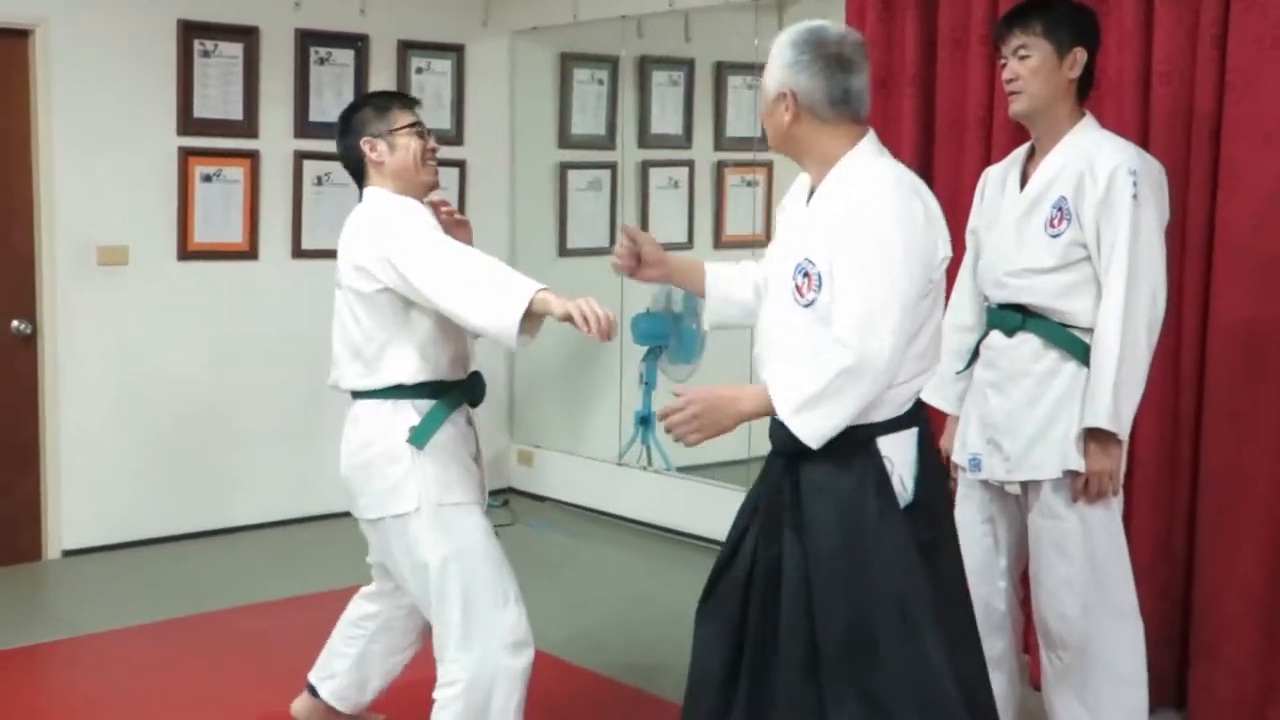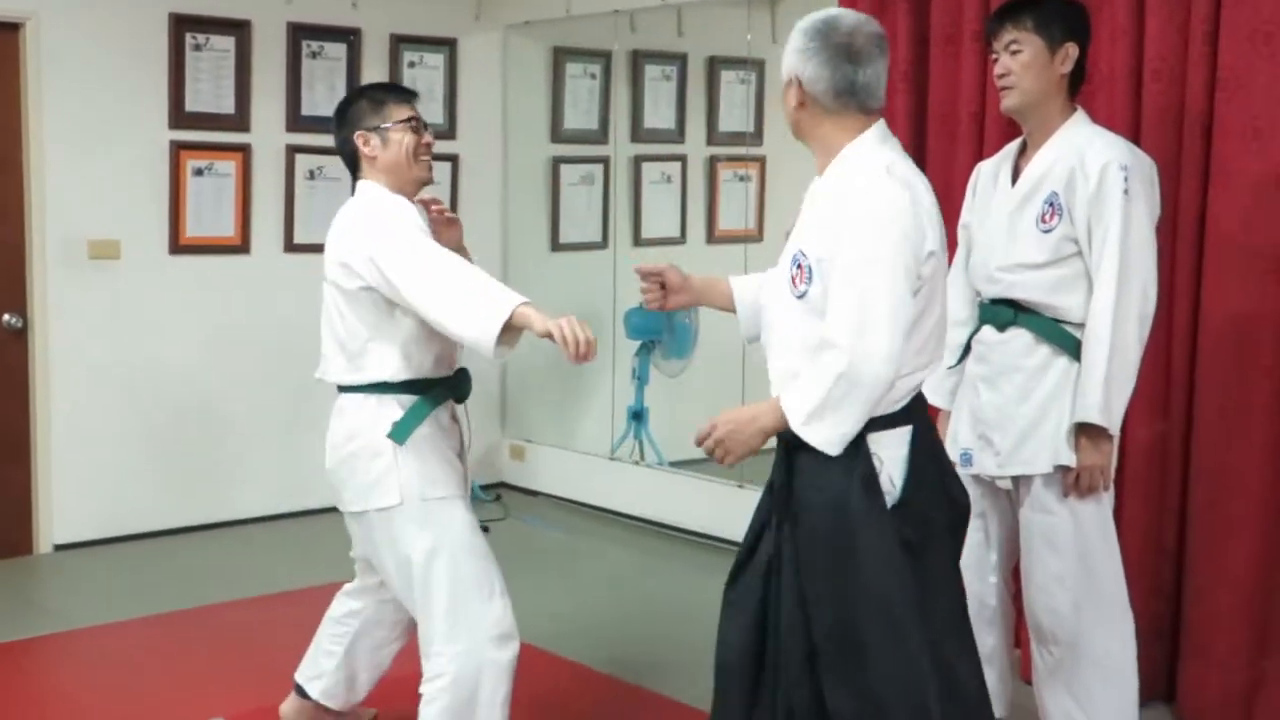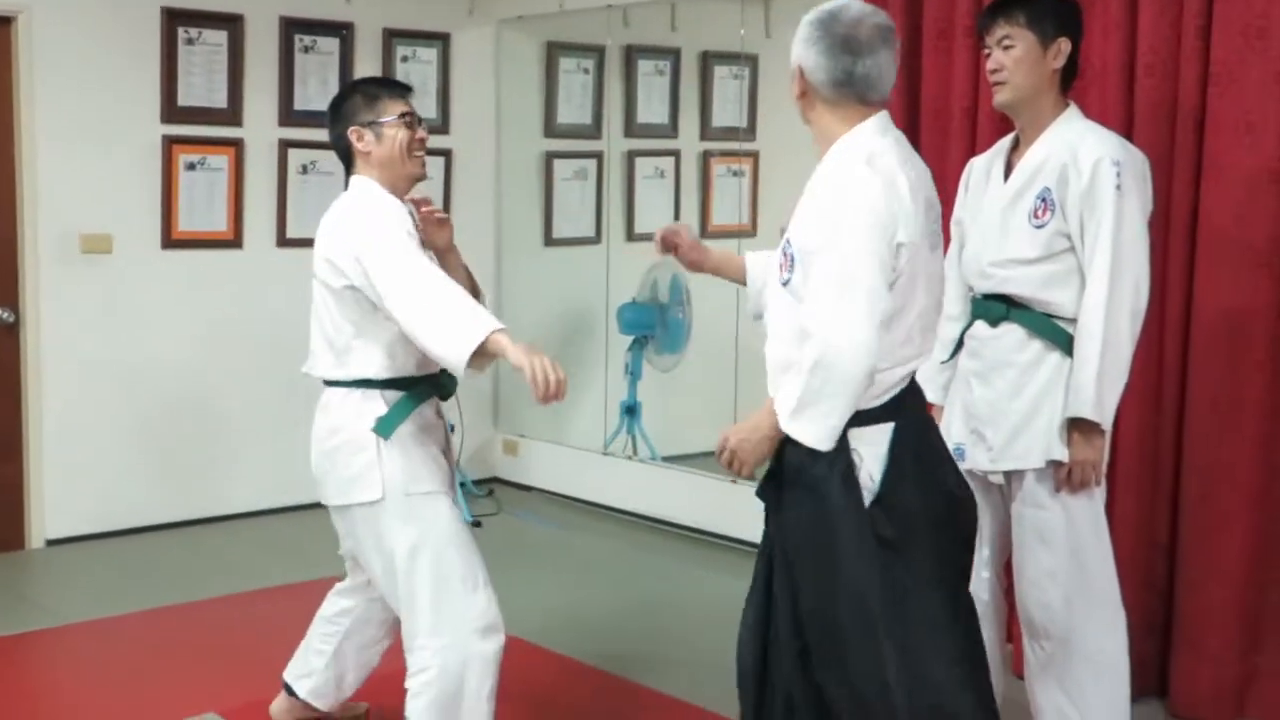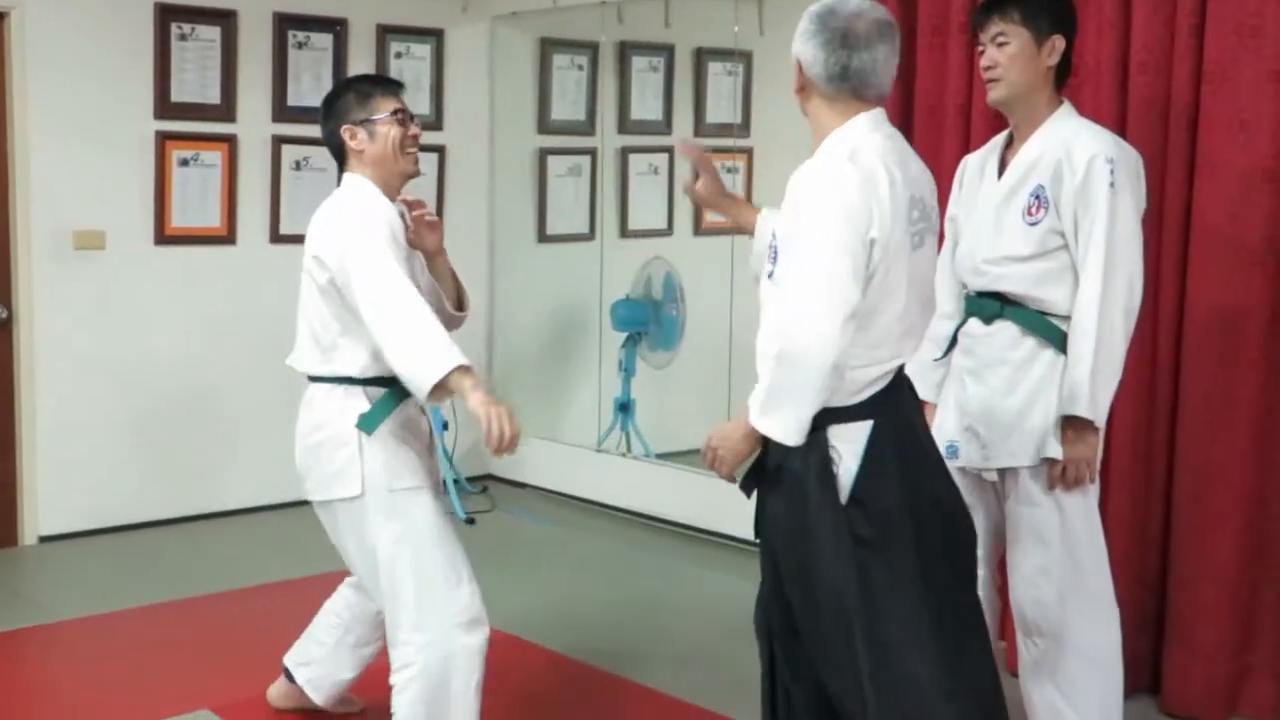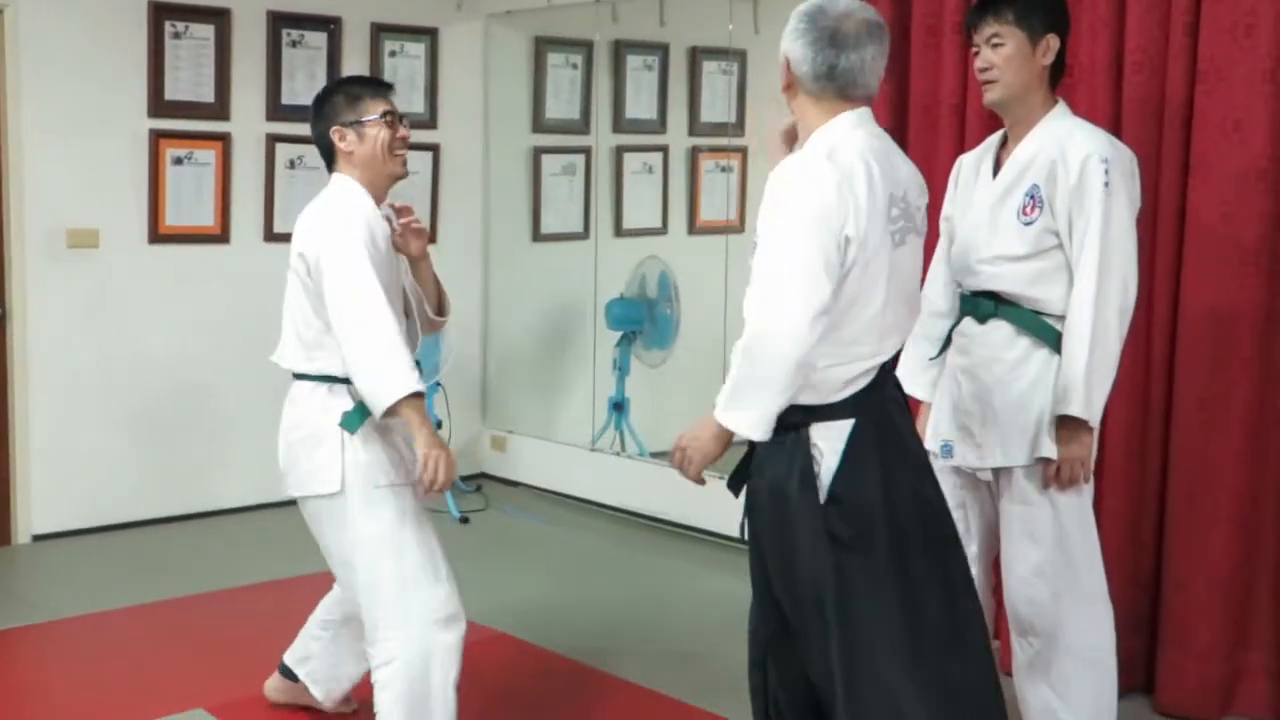
dt=0.1s
person 1, frame 1
left shoulder: (1116, 168)
right shoulder: (997, 178)
left elbow: (1133, 301)
left wrist: (1105, 429)
right wrist: (951, 412)
left hip: (1065, 402)
right hip: (992, 397)
left knee: (1078, 600)
right knee: (975, 583)
person 1, frame 2
left shoulder: (1107, 163)
right shoulder: (988, 173)
left elbow: (1124, 297)
left wrist: (1096, 424)
right wrist: (944, 405)
left hip: (1055, 397)
right hip: (985, 391)
left knee: (1068, 595)
right knee: (967, 577)
person 1, frame 3
left shoulder: (1100, 159)
right shoulder: (981, 168)
left elbow: (1116, 294)
left wrist: (1089, 419)
right wrist: (936, 399)
left hip: (1050, 389)
right hip: (976, 388)
left knee: (1060, 591)
right knee: (960, 575)
person 1, frame 4
left shoulder: (1094, 155)
right shoulder: (975, 165)
left elbow: (1109, 290)
left wrist: (1082, 416)
right wrist: (930, 397)
left hip: (1042, 389)
right hip: (970, 385)
left knee: (1053, 588)
person 1, frame 5
left shoulder: (1088, 156)
right shoulder: (970, 166)
left elbow: (1104, 291)
left wrist: (1077, 415)
right wrist: (925, 399)
left hip: (1039, 389)
right hip: (966, 387)
left knee: (1049, 587)
person 2, frame 1
left shoulder: (883, 200)
right shoulder: (812, 193)
left elbow: (866, 353)
right elbow: (772, 291)
left wrist: (741, 402)
right wrist: (667, 267)
left hip: (867, 472)
right hip: (810, 463)
right knee: (747, 630)
person 2, frame 2
left shoulder: (880, 192)
right shoulder: (838, 182)
left elbow: (863, 357)
left wrist: (764, 419)
right wrist: (696, 291)
left hip: (865, 466)
right hip: (817, 457)
right knee: (774, 631)
person 2, frame 3
left shoulder: (857, 182)
right shoulder: (886, 165)
left elbow: (842, 343)
left wrist: (768, 429)
right wrist: (711, 259)
left hip: (858, 457)
right hip: (845, 449)
right knee: (797, 633)
person 2, frame 4
left shoulder: (835, 175)
right shoulder: (893, 165)
left elbow: (811, 335)
left wrist: (752, 428)
right wrist: (731, 209)
left hip: (838, 449)
right hip: (866, 437)
left knee: (895, 661)
right knee: (809, 633)
person 2, frame 5
left shoulder: (812, 173)
right shoulder: (892, 166)
left elbow: (782, 327)
left wrist: (720, 427)
left hip: (824, 444)
right hip: (867, 425)
left knee: (888, 661)
right knee: (804, 638)
person 3, frame 1
left shoulder: (404, 225)
right shoulder: (387, 223)
left elbow: (456, 289)
right elbow: (457, 282)
left wrist: (464, 244)
right wrist: (556, 304)
left hip: (402, 439)
right hip: (410, 444)
left knee: (400, 589)
right knee: (490, 632)
person 3, frame 2
left shoulder: (394, 220)
right shoulder: (375, 220)
left elbow: (442, 282)
right elbow: (441, 287)
left wrist: (453, 245)
right wrist: (537, 320)
left hip: (388, 434)
right hip: (394, 439)
left knee: (383, 586)
right knee: (475, 626)
person 3, frame 3
left shoulder: (390, 217)
right shoulder: (365, 219)
left elbow: (455, 302)
right elbow: (420, 299)
left wrist: (444, 248)
right wrist: (513, 348)
left hip: (384, 430)
right hip: (376, 435)
left knee: (378, 583)
right knee: (459, 618)
person 3, frame 4
left shoulder: (380, 215)
right shoulder: (353, 217)
left elbow: (450, 312)
right elbow: (394, 310)
left wrist: (434, 253)
right wrist: (472, 390)
left hip: (369, 428)
right hip: (358, 432)
left knee: (384, 584)
right knee: (443, 614)
person 3, frame 5
left shoulder: (375, 219)
right shoulder: (339, 219)
left elbow: (429, 318)
right elbow: (367, 328)
left wrist: (418, 257)
right wrist: (419, 422)
left hip: (366, 426)
right hip: (343, 430)
left knee: (382, 586)
right knee: (424, 610)
